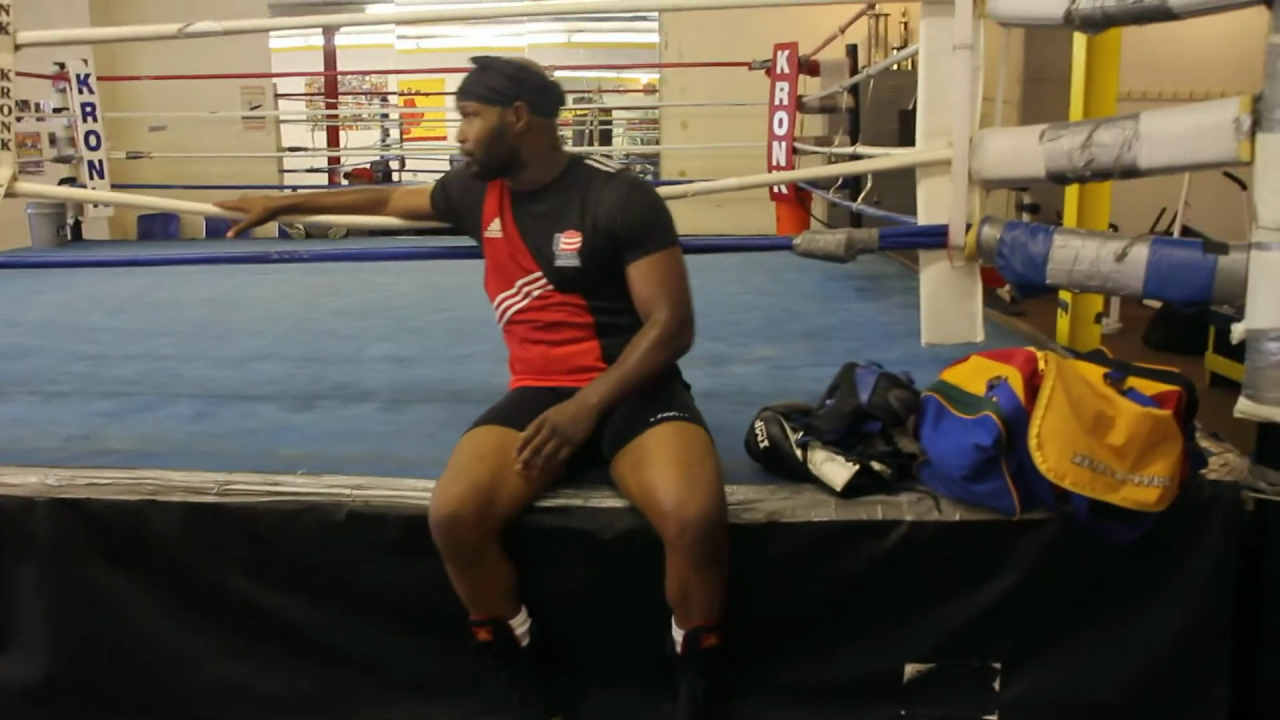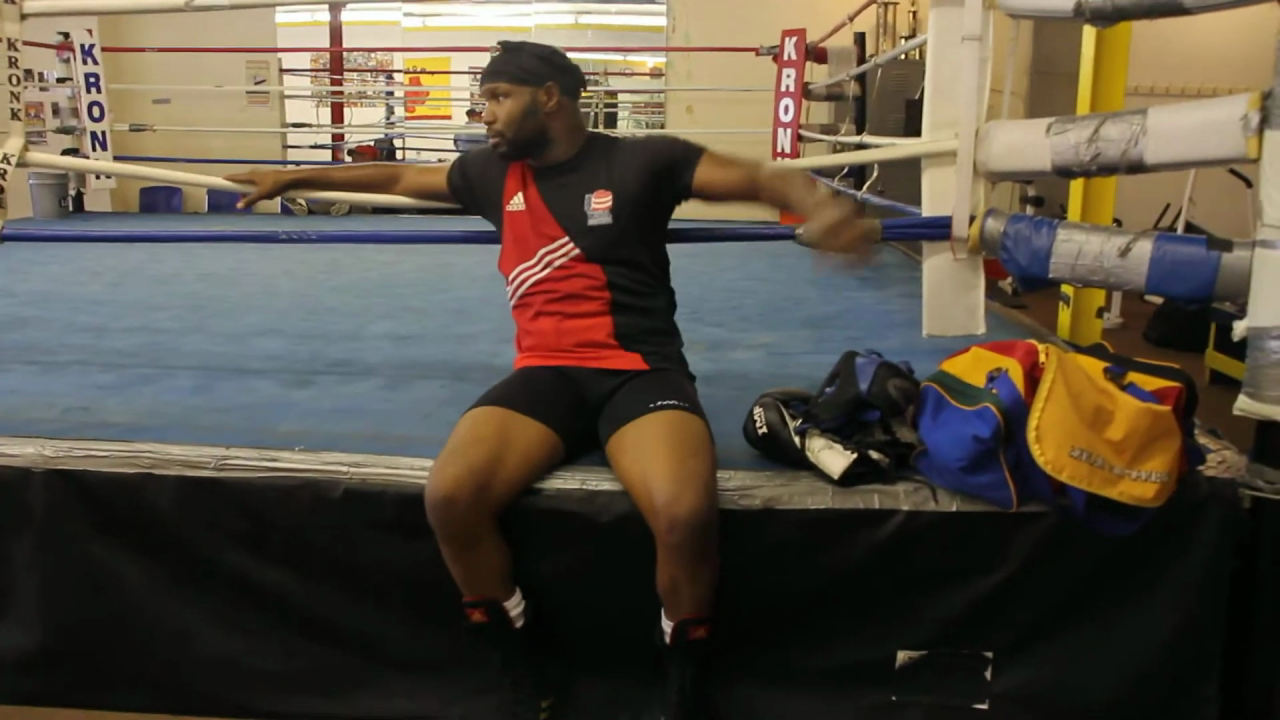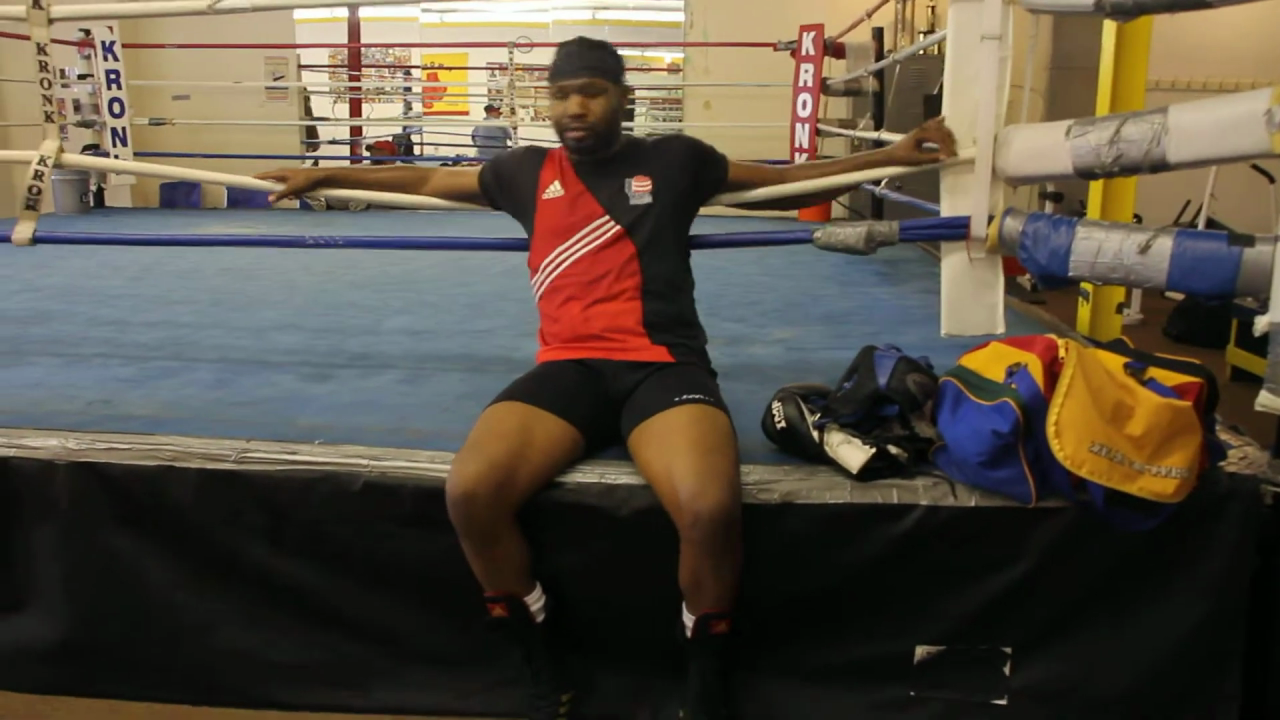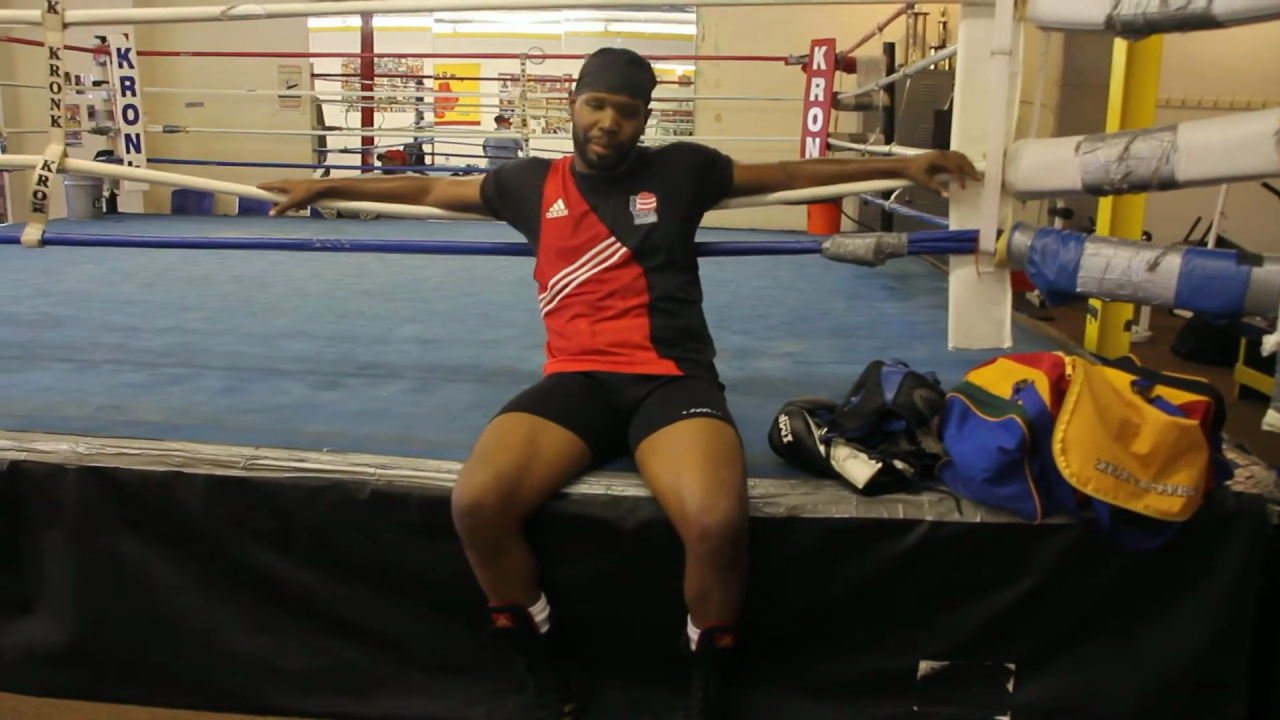
dt=0.5s
person 1, frame 1
left shoulder: (620, 199)
right shoulder: (478, 190)
left elbow: (671, 323)
right elbow: (390, 201)
left wrist: (595, 400)
right wrist: (284, 204)
left hip: (628, 389)
right hip: (539, 390)
left knee: (693, 518)
right knee: (452, 516)
person 1, frame 2
left shoulder: (639, 159)
right shoulder: (496, 172)
left elbow: (754, 176)
right elbow: (399, 176)
left wrist: (816, 204)
right wrist: (293, 177)
left hip: (640, 370)
right hip: (544, 374)
left knee: (681, 517)
right knee: (448, 497)
person 1, frame 3
left shoulder: (674, 160)
right shoulder: (529, 169)
left elbow: (784, 182)
right elbow: (431, 181)
left wrist: (891, 155)
right wrist: (324, 176)
left hip: (664, 365)
right hip: (568, 367)
left knee: (710, 510)
right knee: (469, 493)
person 1, frame 4
left shoulder: (680, 169)
right shoulder: (533, 182)
left elbow: (788, 174)
right elbow: (430, 191)
left wrist: (901, 165)
right wrist: (324, 187)
left hip: (671, 379)
right hip: (575, 381)
left knee: (717, 524)
right knee: (475, 503)
